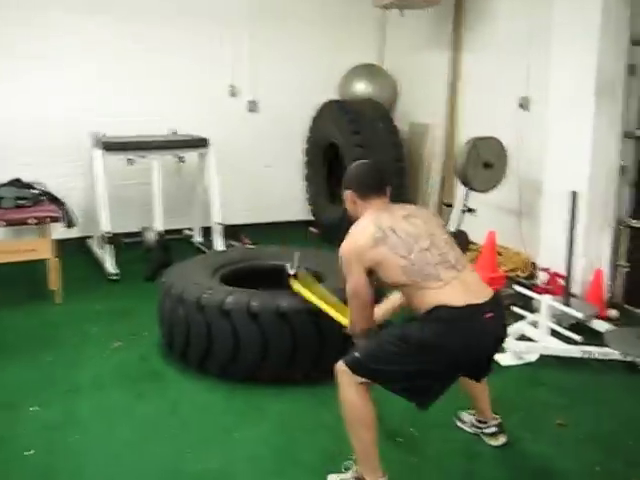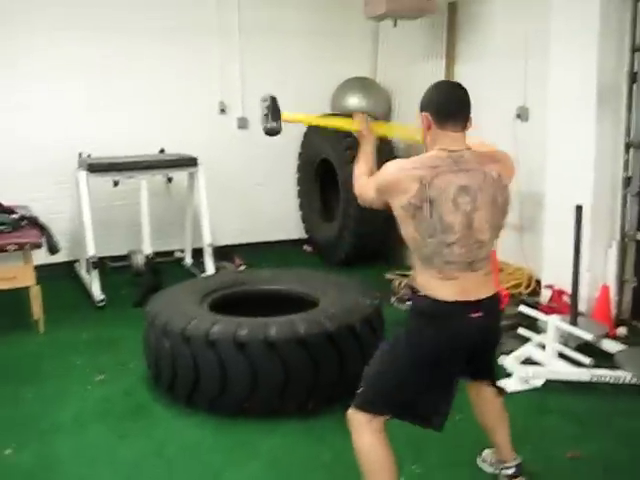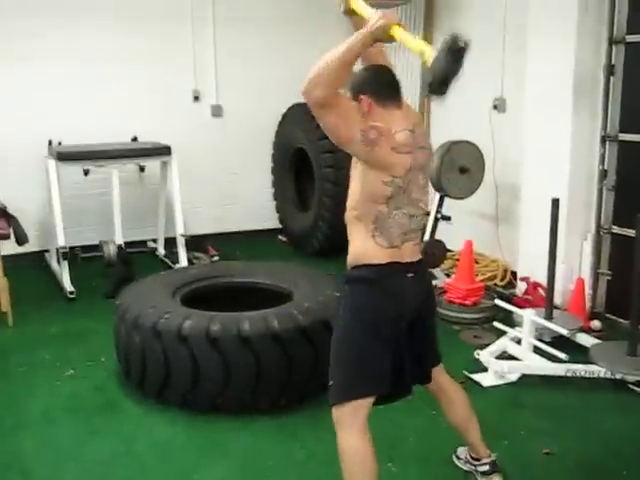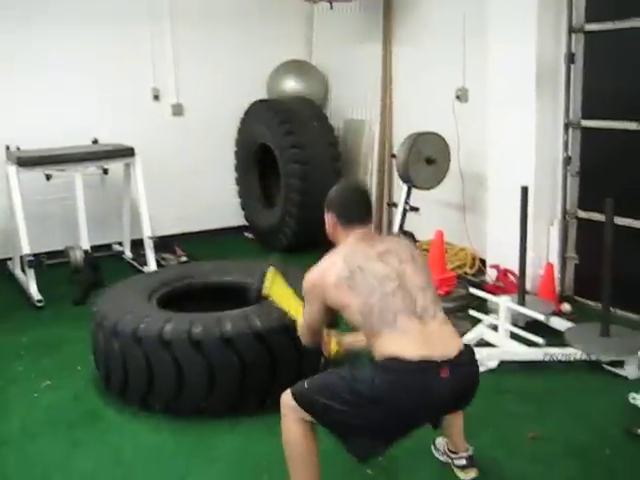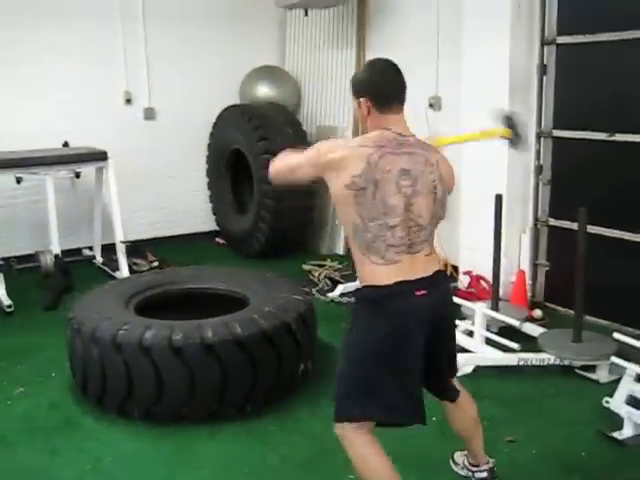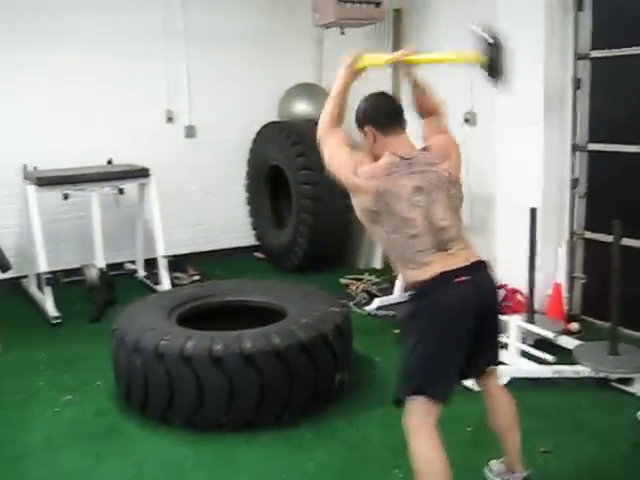
dt=0.5s
person 1, frame 1
left shoulder: (355, 241)
right shoulder: (421, 214)
left elbow: (360, 323)
left wrist: (362, 332)
right wrist: (383, 311)
left hip: (453, 324)
right hip: (493, 315)
left knee: (349, 373)
right ankle: (488, 422)
person 1, frame 2
left shoulder: (402, 175)
right shoulder: (500, 168)
left elbow: (363, 191)
left wrist: (366, 142)
left hip: (435, 317)
right hip: (487, 311)
left knee: (363, 419)
right knee: (480, 380)
person 1, frame 3
left shoulder: (381, 146)
right shoulder: (415, 129)
left elbow: (317, 92)
right elbow: (381, 77)
left wrist: (365, 34)
right wrist: (368, 34)
left hip: (374, 286)
right hip: (415, 280)
left knee: (349, 415)
right knee: (434, 373)
person 1, frame 4
left shoulder: (323, 273)
right shoulder: (408, 250)
left elbow: (309, 337)
left hip: (406, 383)
right hip: (462, 372)
left knee: (294, 406)
right ankle: (459, 452)
person 1, frame 5
left shoulder: (339, 155)
right shoulder: (439, 164)
left elbow: (277, 168)
left hip: (385, 304)
right hip: (435, 293)
left knee: (353, 426)
right knee: (448, 388)
person 1, frame 6
left shoulder: (362, 178)
right shoulder: (445, 158)
left elbow: (327, 133)
right elbow: (435, 113)
left wrist: (344, 77)
right wrist: (412, 75)
left hip: (439, 299)
right hip: (479, 282)
left knee: (419, 416)
right knee: (488, 378)
